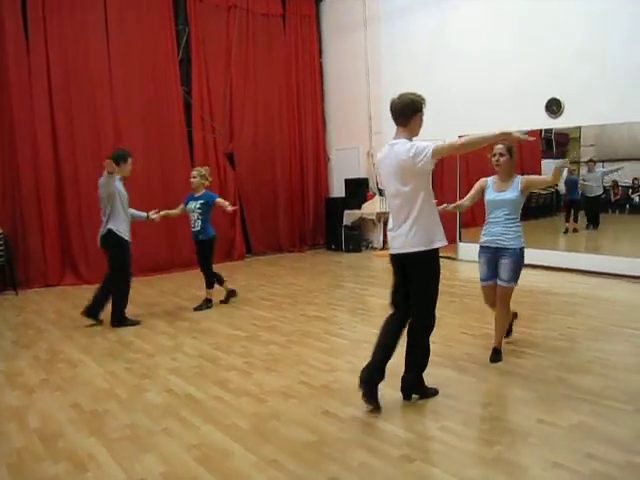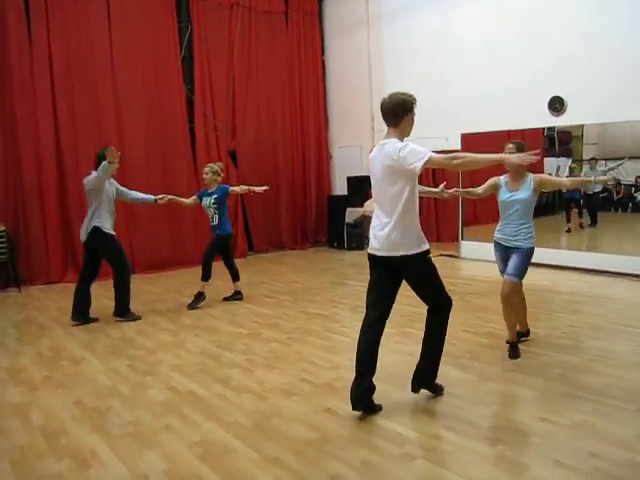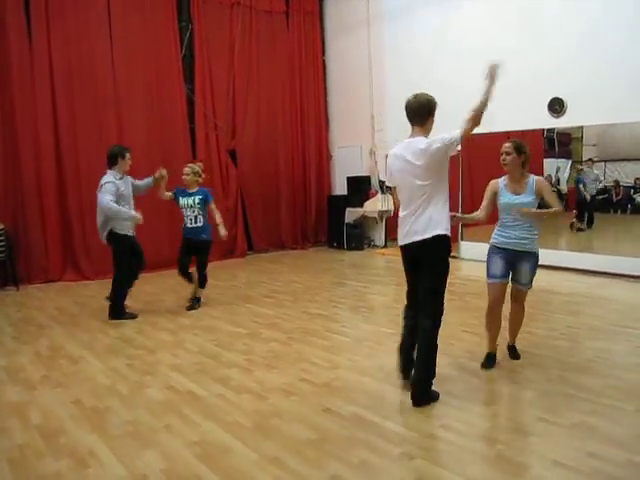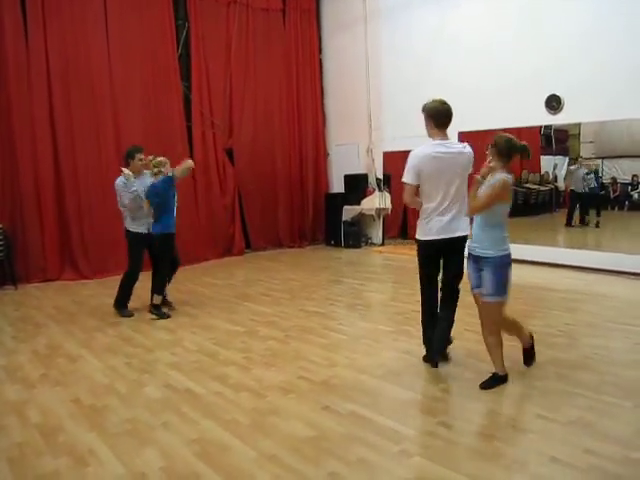
dt=0.4s
person 1, frame 1
left shoulder: (383, 155)
right shoulder: (413, 151)
right elbow: (460, 145)
left wrist: (430, 207)
right wrist: (503, 134)
left hip: (397, 247)
right hip: (421, 246)
left knee: (400, 311)
right knee: (422, 316)
left ankle: (372, 376)
right ankle: (412, 383)
person 1, frame 2
left shoulder: (376, 154)
right shoulder: (403, 151)
right elbow: (452, 162)
right wrist: (504, 158)
left hip: (379, 250)
right hip: (408, 249)
left knee: (374, 318)
right knee: (440, 306)
left ankle: (361, 392)
right ankle: (424, 377)
person 1, frame 3
left shoulder: (394, 155)
right shoulder: (439, 146)
right elbow: (474, 119)
right wrist: (490, 83)
left hip: (407, 238)
right hip: (435, 236)
left knee: (414, 301)
right knee: (431, 308)
left ankle: (406, 359)
right ankle: (421, 386)
person 1, frame 4
left shoulder: (419, 155)
right shoulder: (466, 152)
left elbow: (409, 199)
left hip: (429, 234)
right hip: (458, 233)
left knee: (429, 294)
right knee: (450, 290)
left ankle: (433, 350)
right ankle: (441, 343)
person 2, frame 1
left shoulder: (522, 182)
right shoulder: (484, 183)
left elbow: (552, 180)
right elbow: (465, 202)
left wrist: (560, 168)
right wrist: (447, 207)
left hip: (512, 247)
right hip: (488, 245)
left knee: (501, 299)
right knee: (491, 299)
left ankle: (497, 347)
right ankle: (509, 317)
person 2, frame 2
left shoulder: (535, 180)
right shoulder: (497, 182)
left elbow: (565, 182)
right elbow: (480, 191)
left wrist: (593, 180)
right wrist: (461, 192)
left hip: (522, 245)
right hip: (501, 242)
left knee: (507, 293)
right knee: (514, 291)
left ankle: (513, 340)
right ankle: (523, 329)
person 2, frame 3
left shoulder: (538, 183)
right shoulder: (496, 185)
left elbow: (558, 208)
right elbow: (482, 214)
left wrist: (535, 213)
right wrist: (460, 217)
left hip: (527, 250)
right hip: (499, 247)
left knee: (518, 299)
right knee: (494, 301)
left ankle: (512, 342)
right ankle: (491, 351)
person 2, frame 4
left shoulder: (501, 182)
right shoulder: (494, 178)
left elbow: (473, 209)
left wrist: (478, 180)
left hip: (494, 256)
right hip: (475, 254)
left knee: (495, 316)
right knee: (485, 315)
left ankle: (526, 338)
right ankle: (499, 371)
person 3, frame 1
left shoulder: (117, 183)
right shoulder: (109, 182)
right elbow: (106, 181)
left wrist: (146, 216)
right wrist: (109, 172)
left hip: (114, 235)
right hip: (115, 235)
left knee: (114, 275)
right knee: (122, 276)
left ankle: (93, 310)
right ankle: (118, 318)
person 3, frame 2
left shoulder: (110, 182)
right shoulder: (93, 181)
left elbow: (129, 194)
right elbow: (99, 176)
left wrist: (154, 198)
right wrist: (108, 160)
left hip: (94, 232)
right hip: (100, 232)
left knee: (88, 273)
right knee: (122, 268)
left ankle: (79, 314)
right ankle: (122, 310)
person 3, frame 3
left shoulder: (125, 179)
right shoulder: (108, 183)
left elbow: (139, 187)
right elbow: (106, 206)
left wrist: (154, 178)
right wrist: (133, 214)
left hip: (127, 232)
right hip: (117, 233)
left knee: (138, 263)
right knee: (124, 270)
left ankle: (115, 296)
right ankle: (116, 311)
person 3, frame 4
left shoulder: (150, 176)
right shoulder: (122, 182)
right elbow: (135, 205)
right wrist: (131, 183)
right hip: (135, 230)
right knee: (134, 267)
right ankle: (120, 303)
person 4, frame 1
left shoulder: (208, 196)
right shoulder: (190, 197)
left elbow: (222, 202)
right elbow: (178, 211)
left wrist: (228, 207)
right wrist: (165, 212)
left hip: (206, 237)
right hip: (198, 237)
left knee: (206, 268)
right knee: (206, 268)
left ankle: (208, 300)
right ankle: (229, 290)
person 4, frame 2
left shoulder: (222, 189)
right shoulder: (204, 192)
left elbow: (238, 189)
right elbow: (188, 202)
left wrist: (252, 189)
right wrist: (173, 198)
left hip: (223, 232)
right hip: (218, 232)
left knee: (206, 259)
right knee: (228, 261)
left ankle: (200, 294)
right ankle: (237, 292)
person 4, frame 3
left shoulder: (205, 193)
right shoulder: (180, 192)
left elbow: (214, 212)
right elbow: (163, 196)
left wrist: (221, 227)
right wrist: (163, 180)
left hip: (203, 236)
right hip: (187, 236)
left knee: (201, 267)
right knee: (182, 268)
left ankle: (198, 297)
right ankle: (196, 287)
person 4, frame 4
left shoulder: (151, 188)
right shoulder: (167, 182)
left elbow: (150, 210)
right elbow: (187, 166)
right wrist: (187, 164)
left hip: (156, 232)
right hip: (165, 232)
left knee: (173, 263)
right knee: (165, 267)
left ankle: (157, 299)
right ankle: (156, 305)
